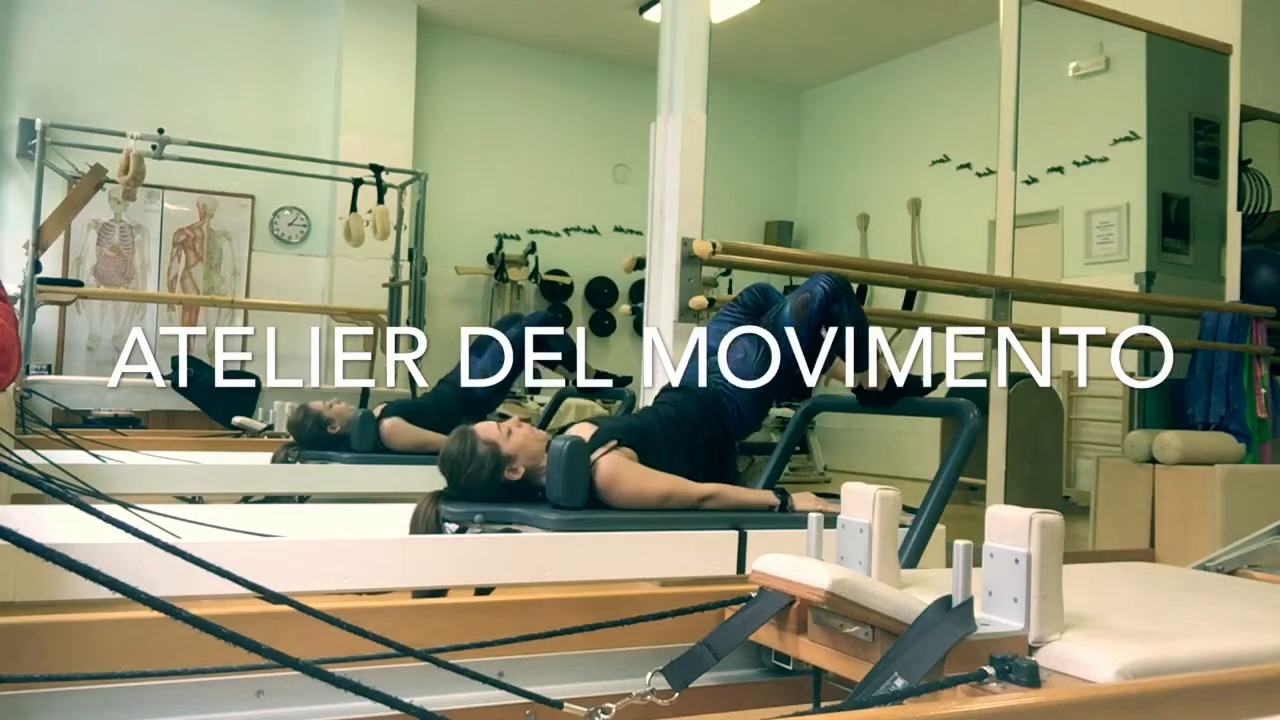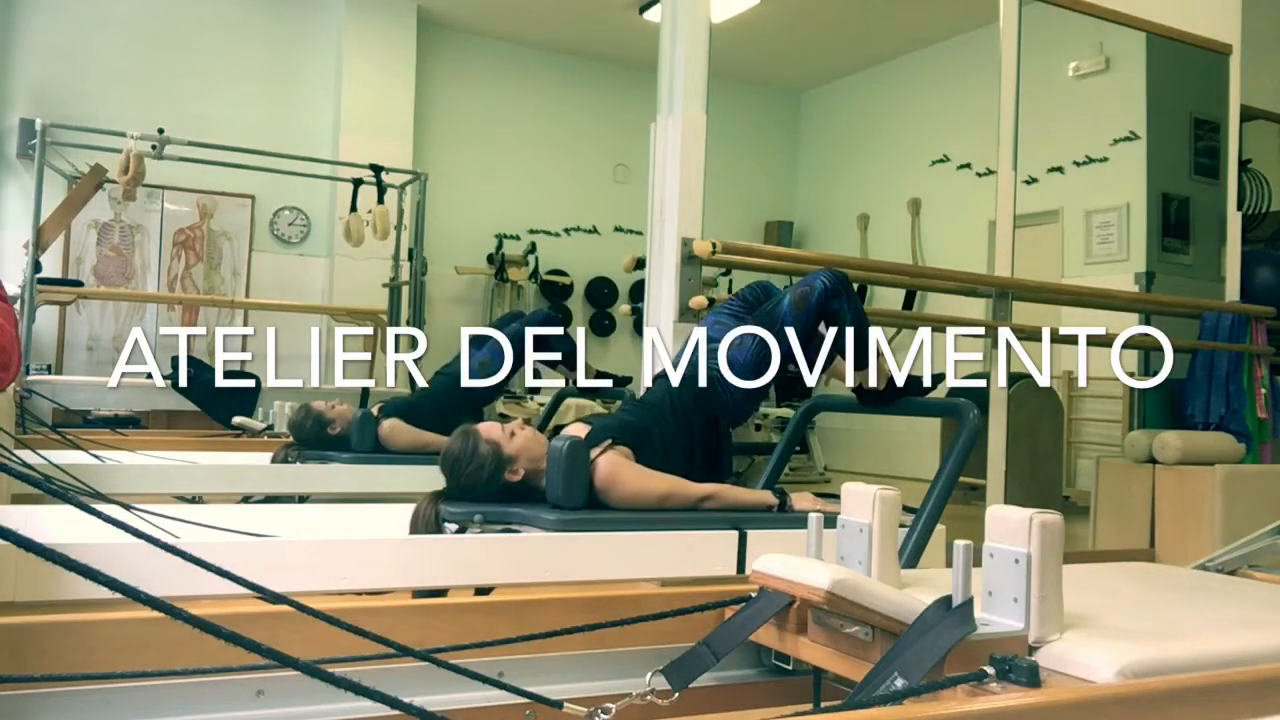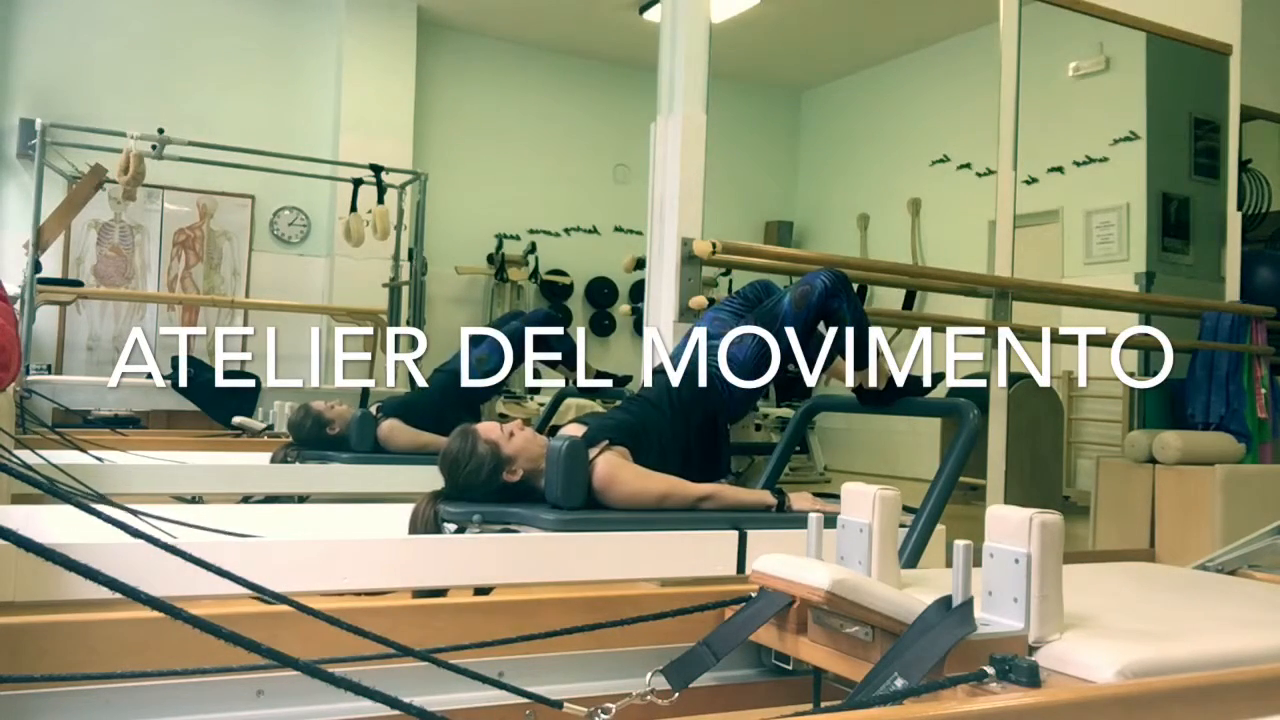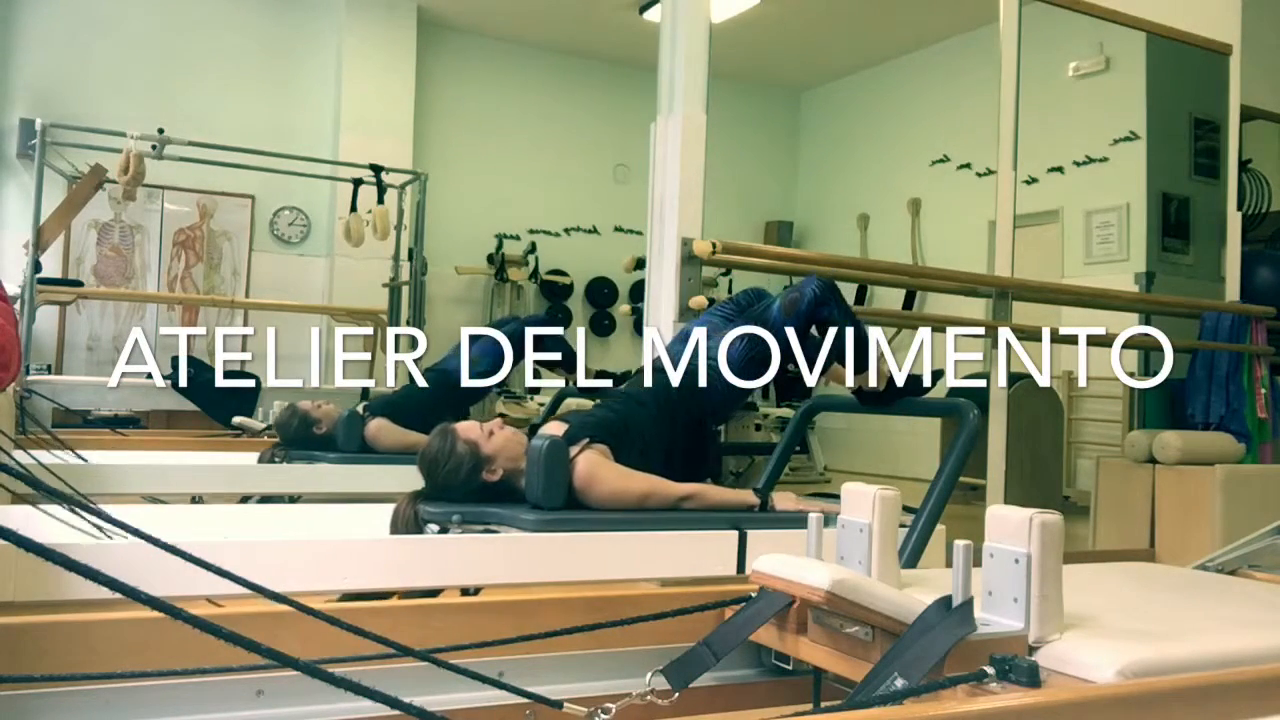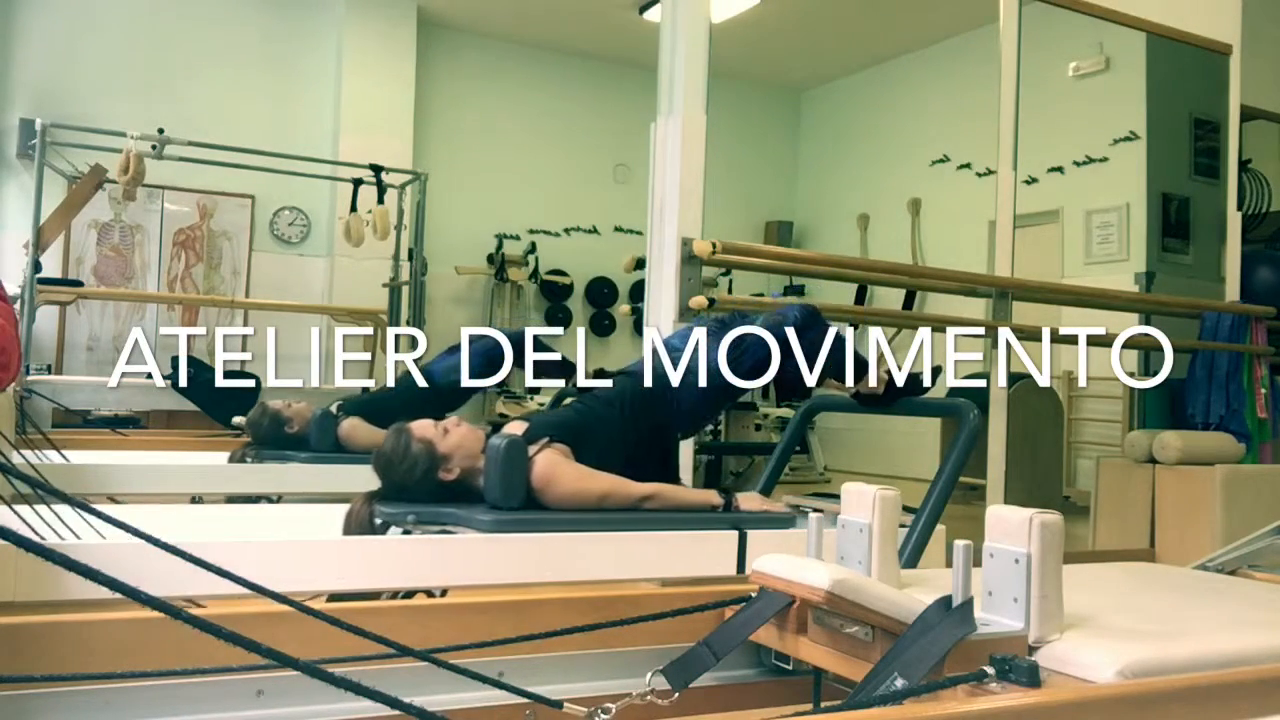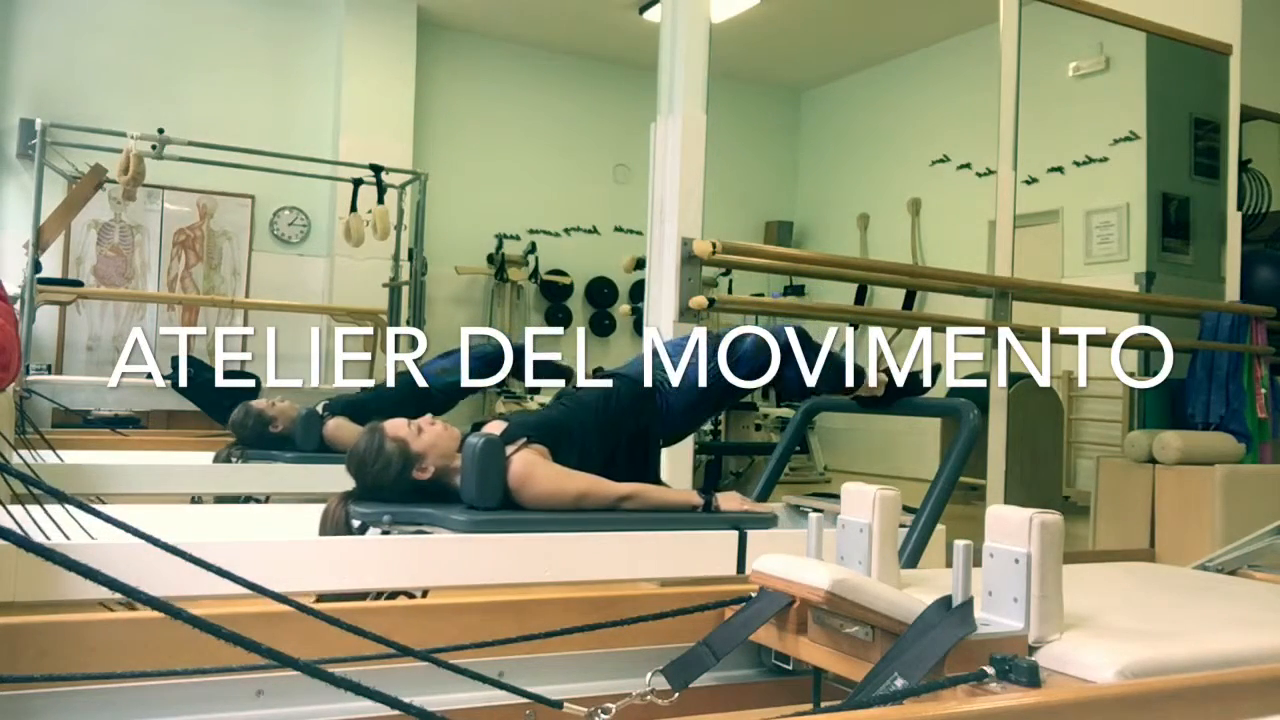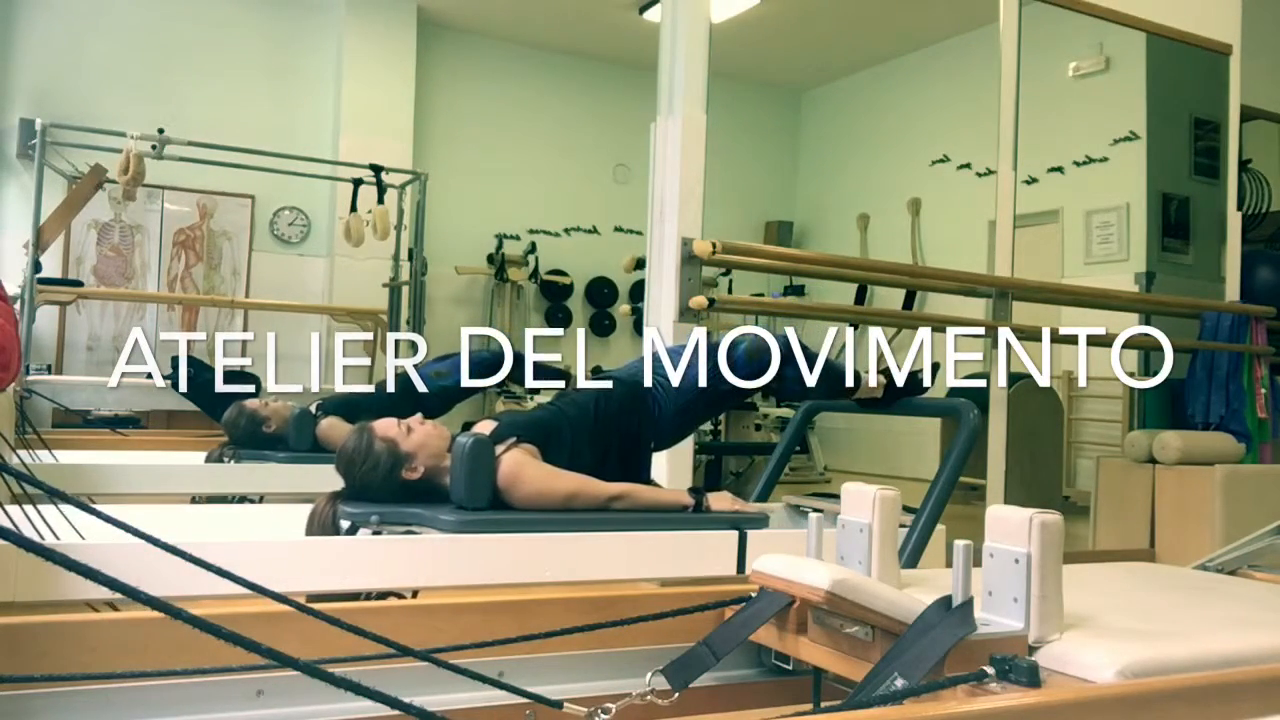
dt=0.4s
person 1, frame 1
right shoulder: (605, 478)
right elbow: (702, 494)
right wrist: (785, 500)
left hip: (686, 396)
right hip: (720, 405)
left knee: (761, 297)
right knee: (827, 290)
left ankle: (850, 375)
right ankle: (874, 383)
person 1, frame 2
right shoulder: (604, 478)
right elbow: (702, 496)
right wrist: (785, 500)
left hip: (681, 387)
right hip: (716, 395)
left knee: (763, 295)
right knee: (826, 287)
left ankle: (855, 379)
right ankle: (872, 382)
person 1, frame 3
right shoulder: (601, 478)
right elbow: (700, 496)
right wrist: (784, 501)
left hip: (677, 383)
right hip: (712, 392)
left knee: (764, 292)
right knee: (825, 286)
left ankle: (857, 381)
right ankle: (874, 383)
person 1, frame 4
right shoulder: (583, 477)
right elbow: (682, 495)
right wrist: (768, 501)
left hip: (662, 383)
left knee: (756, 299)
right knee: (814, 295)
left ankle: (847, 377)
right ankle: (873, 382)
person 1, frame 5
right shoulder: (543, 477)
right elbow: (644, 495)
right wrist: (732, 500)
left hip: (631, 388)
left knee: (739, 324)
right knee: (793, 323)
left ankle: (850, 384)
right ankle: (873, 384)
person 1, frame 6
right shoulder: (518, 478)
right elbow: (622, 496)
right wrist: (711, 502)
left hip: (615, 393)
right hip: (645, 408)
left knee: (745, 344)
right knee: (775, 344)
left ankle: (861, 385)
right ankle: (874, 387)
person 1, frame 7
right shoulder: (508, 477)
right elbow: (612, 496)
right wrist: (702, 502)
left hip: (610, 396)
right hip: (640, 412)
left knee: (750, 348)
right knee: (762, 352)
left ankle: (858, 386)
right ankle: (871, 388)
person 2, frame 1
right shoulder: (388, 432)
left hip: (455, 392)
right hip: (470, 397)
left knee: (515, 322)
right knee: (539, 322)
left ankle: (579, 375)
right ankle: (591, 379)
person 2, frame 2
right shoulder: (387, 433)
left hip: (449, 384)
right hip: (467, 389)
left knee: (517, 319)
right knee: (542, 321)
left ankle: (582, 376)
right ankle: (592, 379)
person 2, frame 3
right shoulder: (385, 433)
right elbow: (449, 445)
left hip: (446, 382)
left knee: (518, 319)
right knee: (541, 320)
left ankle: (584, 376)
right ankle: (592, 379)
person 2, frame 4
left shoulder: (352, 421)
right shoulder: (373, 433)
left hip: (437, 382)
left knee: (511, 323)
right knee: (532, 327)
left ankle: (572, 373)
right ankle: (587, 378)
person 2, frame 5
right shoulder: (345, 432)
left hip: (417, 383)
left knee: (493, 341)
right knee: (512, 342)
left ankle: (566, 375)
right ankle: (577, 378)
person 2, frame 6
right shoulder: (330, 431)
left hip: (408, 387)
right hip: (421, 394)
left knee: (486, 351)
right knee: (500, 353)
left ankle: (564, 379)
right ankle: (572, 381)
person 2, frame 7
right shoulder: (323, 431)
left hip: (402, 387)
right hip: (416, 395)
left knee: (485, 356)
right knee: (496, 359)
left ankle: (560, 381)
right ankle: (568, 383)
